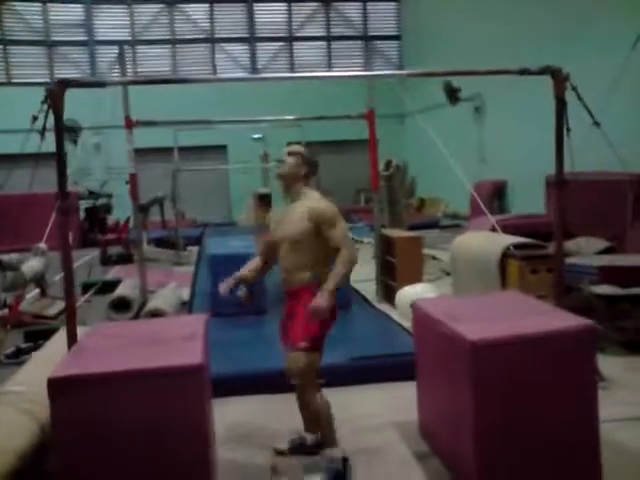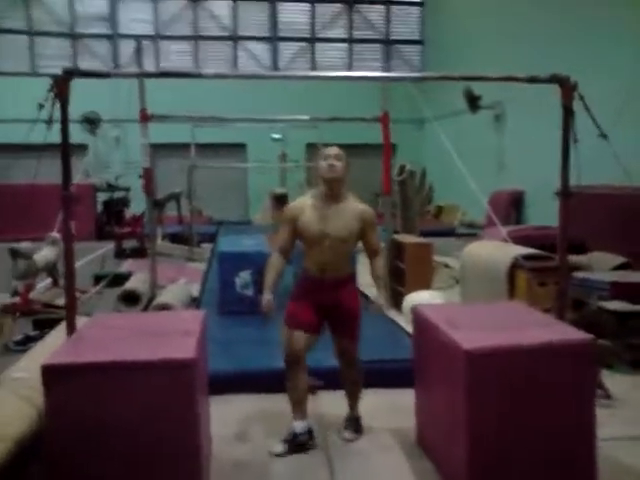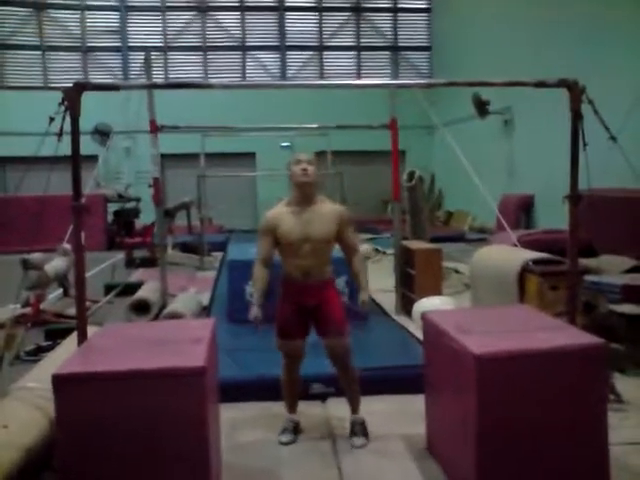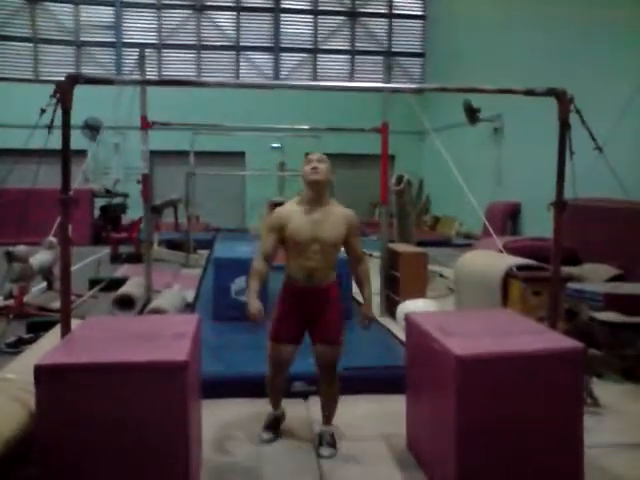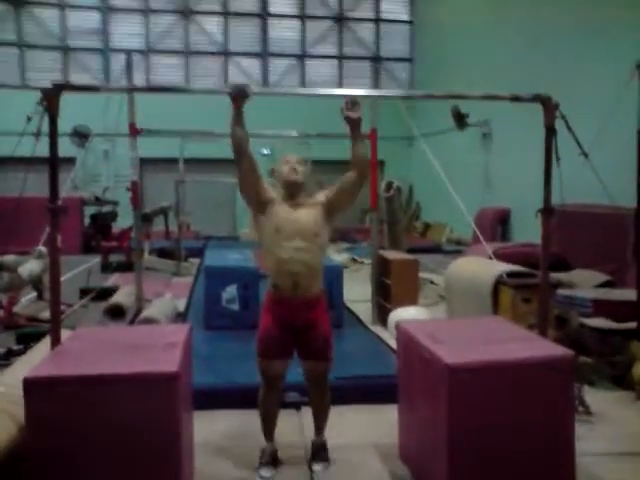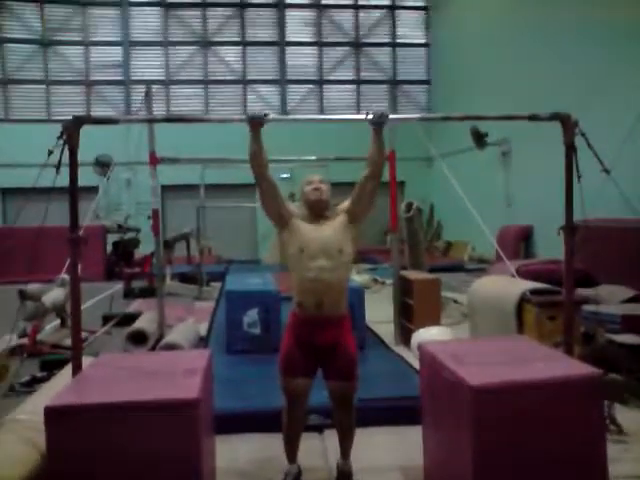
dt=0.7s
person 1, frame 1
left shoulder: (320, 208)
right shoulder: (281, 214)
left elbow: (346, 252)
right elbow: (264, 258)
left wrist: (327, 293)
right wrist: (235, 279)
left hip: (313, 299)
right hip: (292, 297)
left knee: (301, 375)
right knee: (300, 374)
left ankle: (332, 451)
right ankle: (312, 436)
person 1, frame 2
left shoulder: (362, 212)
right shoulder: (296, 209)
left elbow: (375, 253)
right elbow: (280, 252)
left wrist: (380, 290)
right wrist: (268, 290)
left hip: (344, 289)
right hip: (308, 286)
left knee: (348, 357)
right knee: (293, 355)
left ankle: (353, 415)
right ankle: (301, 429)
person 1, frame 3
left shoulder: (336, 213)
right shoulder: (274, 218)
left elbow: (353, 252)
right elbow: (262, 263)
left wrist: (364, 287)
right wrist: (256, 303)
left hip: (325, 291)
right hip: (291, 293)
left knee: (342, 358)
right knee: (291, 361)
left ankle: (357, 418)
right ankle: (292, 419)
person 1, frame 4
left shoulder: (346, 217)
right shoulder: (282, 215)
left elbow: (358, 261)
right elbow: (263, 258)
left wrist: (367, 301)
right wrist: (253, 295)
left hip: (327, 297)
right hip: (292, 295)
left knee: (328, 366)
right knee: (278, 363)
left ankle: (327, 429)
right ankle: (276, 413)
person 1, frame 5
left shoulder: (324, 206)
right shoulder: (264, 204)
left elbow: (359, 175)
right elbow: (242, 158)
left wrist: (355, 129)
right wrist: (238, 111)
left hip: (314, 308)
right hip: (277, 308)
left knee: (318, 381)
right knee: (271, 381)
left ankle: (319, 441)
right ankle: (269, 447)
person 1, frame 6
left shoulder: (347, 219)
right shoulder: (288, 221)
left elbow: (371, 176)
right elbow: (262, 177)
left wrist: (377, 132)
right wrist: (255, 134)
left hip: (338, 326)
right hip: (301, 326)
left knee: (344, 399)
right knee: (294, 400)
